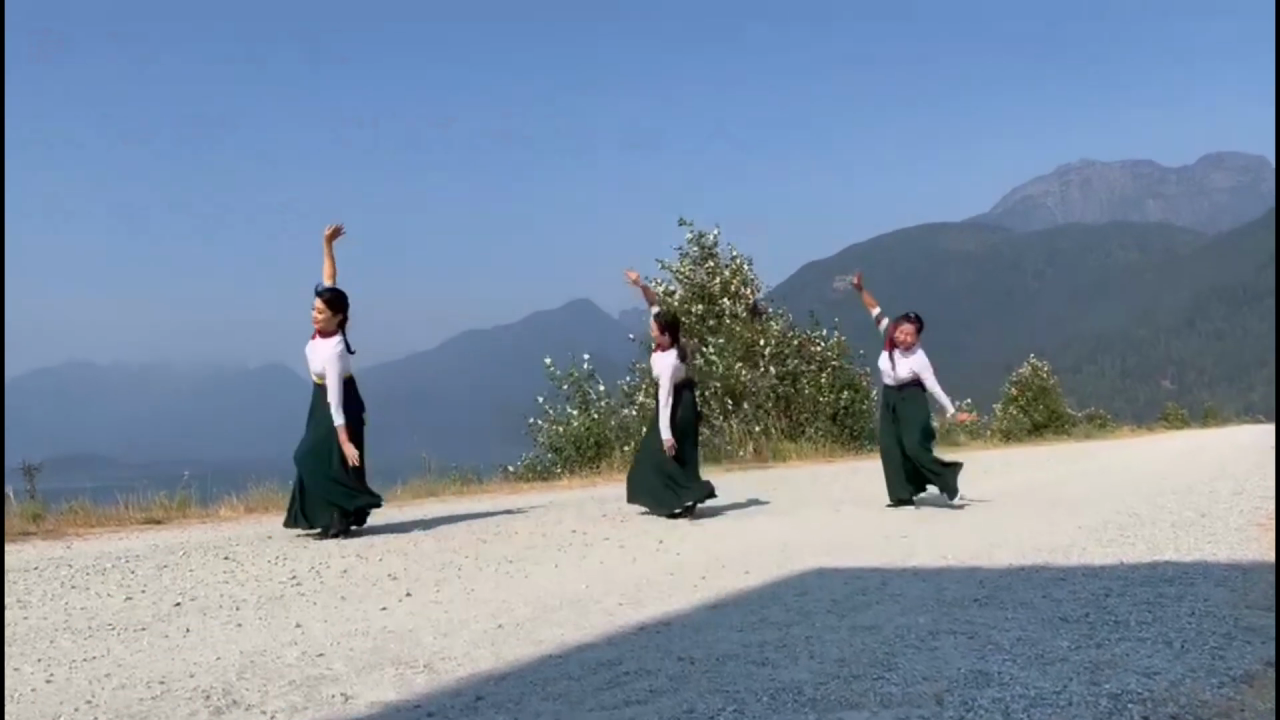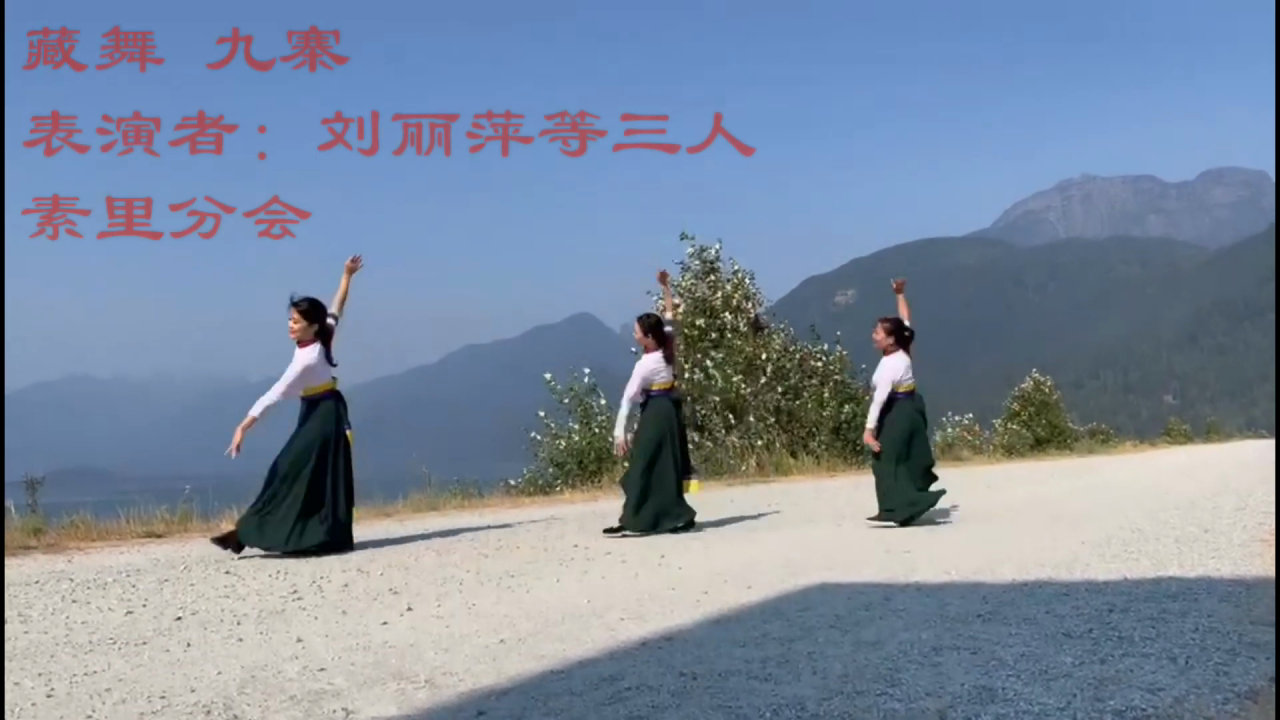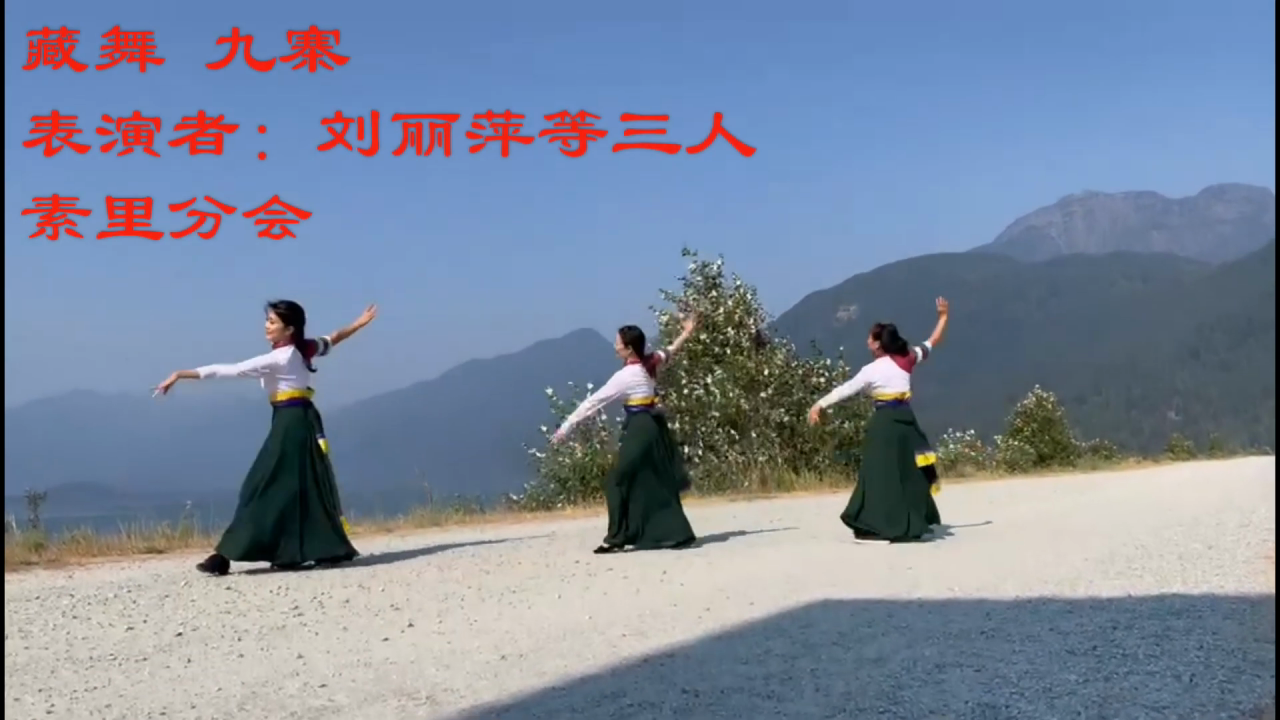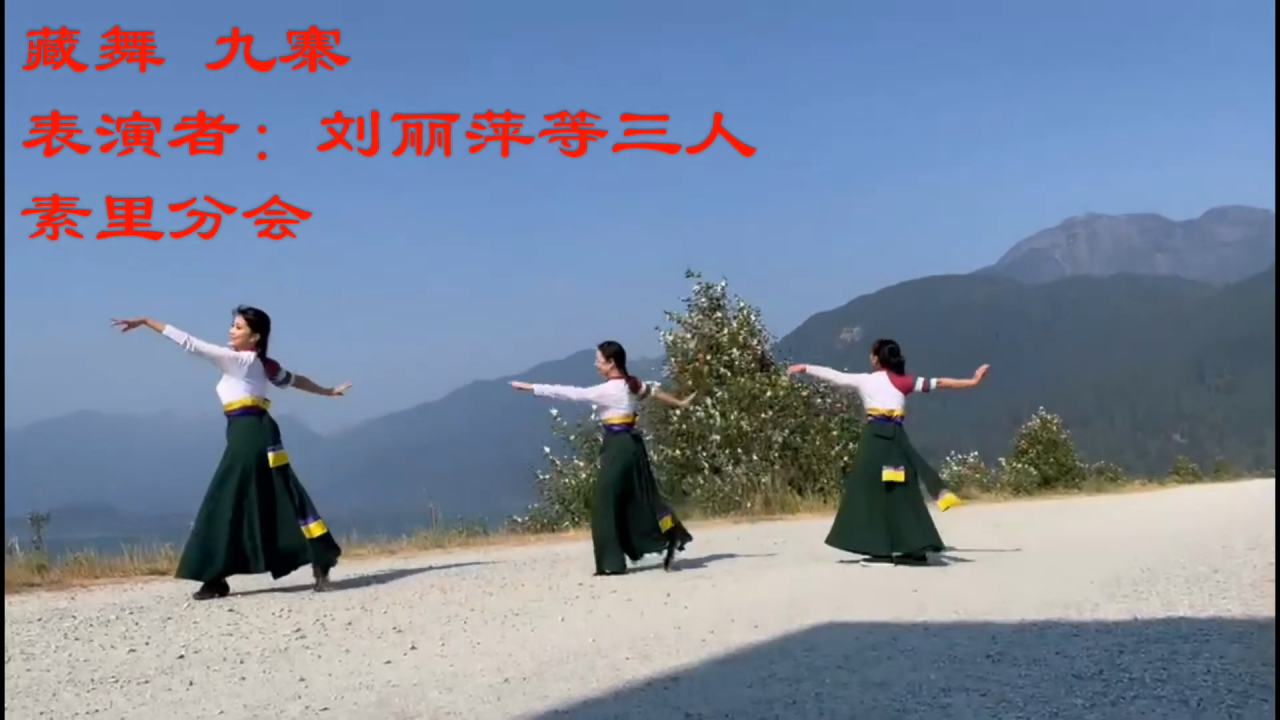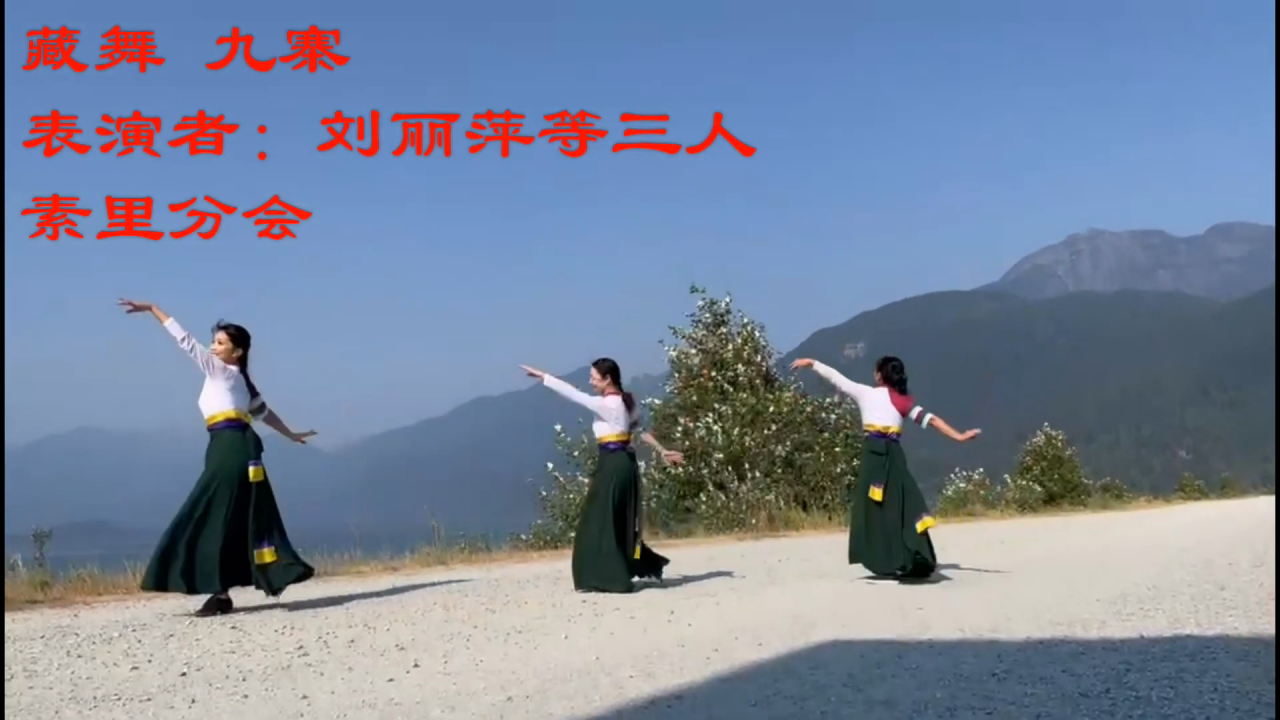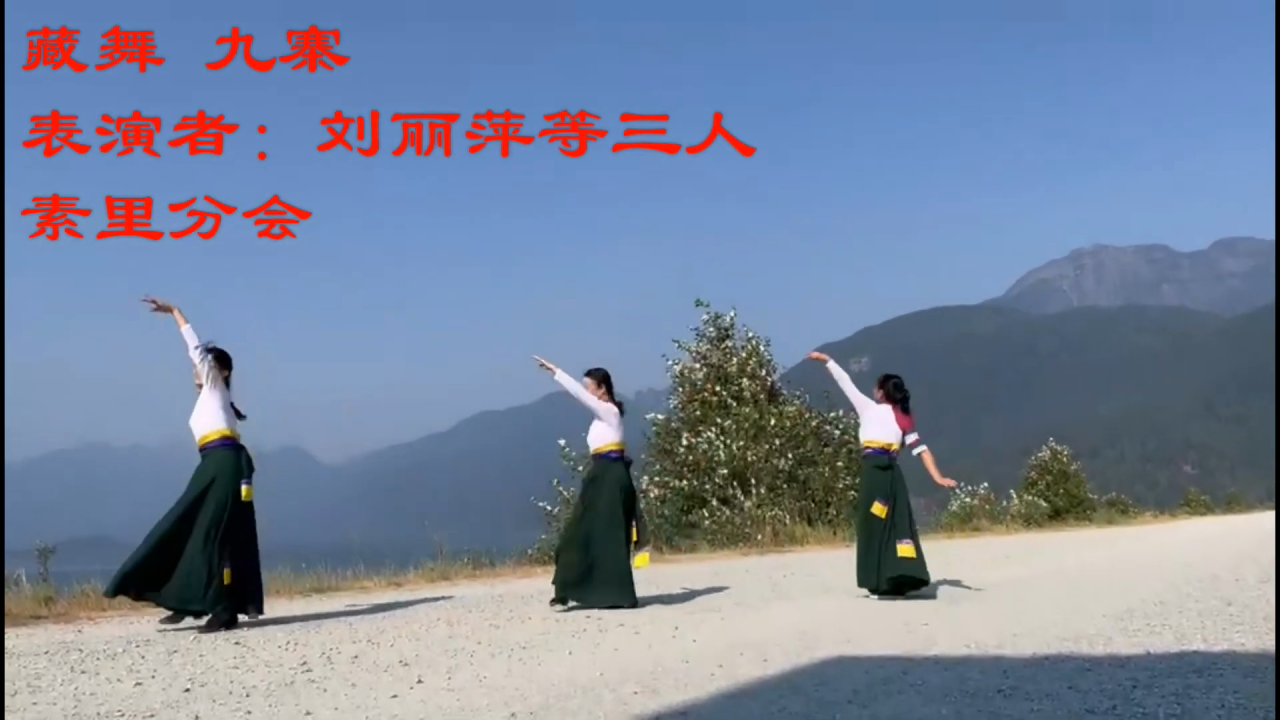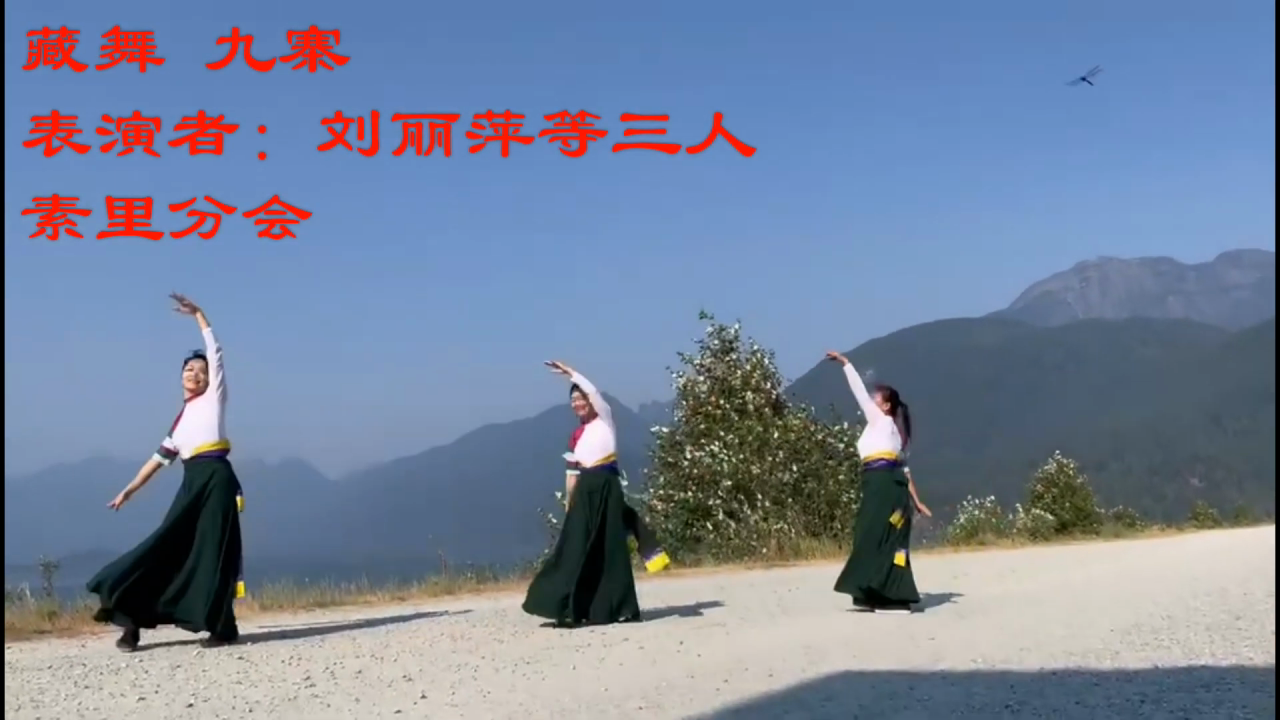
dt=0.2s
person 1, frame 1
left shoulder: (334, 351)
right shoulder: (324, 328)
left elbow: (335, 395)
right elbow: (328, 282)
left wrist: (344, 439)
right wrist: (327, 245)
left hip: (342, 400)
right hip: (332, 397)
left knee: (318, 458)
right knee: (316, 458)
left ankle: (337, 517)
right ankle: (331, 519)
person 1, frame 2
left shoulder: (306, 360)
right shoulder: (321, 336)
left elbow: (273, 396)
right elbow: (336, 310)
left wrist: (242, 428)
right wrist: (346, 277)
left hip: (322, 415)
right hip: (324, 412)
left knee: (291, 473)
right knee: (320, 475)
left ankle: (250, 534)
right ankle: (334, 536)
person 1, frame 3
left shoulder: (276, 359)
right shoulder: (303, 349)
left elbow: (228, 370)
right elbow: (330, 341)
left wrist: (181, 375)
right wrist: (359, 324)
left hip: (291, 423)
right hip: (301, 421)
left knee: (263, 488)
right knee: (310, 487)
left ankle: (228, 554)
right ankle: (336, 549)
person 1, frame 4
left shoulder: (236, 360)
right shoulder: (264, 364)
left elbow: (191, 344)
right elbow: (294, 379)
left wrist: (146, 321)
right wrist: (329, 392)
left hip: (246, 433)
right hip: (257, 432)
left knee: (228, 504)
right knee: (280, 499)
left ankle: (215, 578)
right ankle: (320, 559)
person 1, frame 5
left shoulder: (221, 372)
right shoulder: (238, 382)
left elbow: (186, 341)
right elbow: (262, 412)
left wrist: (152, 309)
right wrist: (292, 435)
left hip: (229, 449)
right hip: (235, 449)
left knee: (216, 518)
right knee: (245, 519)
left ankle: (220, 594)
right ankle: (274, 578)
person 1, frame 6
left shoulder: (215, 392)
right shoulder: (210, 405)
left elbow: (197, 348)
left wrist: (174, 312)
left hip: (225, 467)
right hip: (215, 470)
left knee: (211, 537)
right knee: (190, 535)
left ankle: (224, 611)
right ankle: (184, 604)
person 1, frame 7
left shoulder: (213, 399)
right shoulder: (180, 420)
left elbow: (215, 355)
right elbow: (160, 458)
left wrist: (198, 315)
right wrist: (129, 489)
left hip: (217, 479)
right hip: (192, 484)
left knee: (211, 553)
right knee: (166, 549)
left ankle: (223, 627)
right ankle: (135, 620)
person 2, frame 1
left shoulder: (667, 362)
right shoulder: (671, 343)
left elbow: (664, 398)
right elbow: (654, 304)
left wrist: (665, 433)
right wrist: (641, 285)
left hip: (678, 403)
right hip: (678, 399)
left knee: (656, 451)
right knee: (650, 450)
left ankle: (688, 496)
right ankle: (673, 502)
person 2, frame 2
left shoulder: (646, 364)
right shoulder: (666, 345)
left elbow: (628, 397)
left wrist: (620, 431)
left hip: (656, 412)
right hip: (668, 409)
left knee: (643, 467)
right knee: (664, 468)
left ankle: (631, 522)
right ankle: (679, 517)
person 2, frame 3
left shoulder: (625, 376)
right shoulder: (651, 361)
left elbow: (594, 400)
right elbow: (672, 351)
left wrist: (566, 426)
right wrist: (687, 332)
left hip: (640, 427)
right hip: (654, 424)
left knee: (620, 481)
right knee: (657, 481)
left ankle: (616, 539)
right ankle: (679, 533)
person 2, frame 4
left shoulder: (608, 390)
right shoulder: (631, 383)
left elbow: (571, 393)
right elbow: (654, 391)
left wrist: (533, 388)
right wrist: (680, 403)
left hip: (618, 446)
right hip: (630, 444)
left knee: (607, 504)
right knee: (634, 499)
left ankle: (612, 562)
right ankle: (669, 537)
person 2, frame 5
left shoulder: (608, 404)
right shoulder: (623, 402)
left elbow: (574, 394)
right elbow: (640, 429)
left wrist: (543, 376)
right wrist: (662, 451)
left hip: (614, 464)
right hip: (621, 462)
left knee: (605, 522)
right knee: (610, 520)
left ankle: (618, 579)
person 2, frame 6
left shoulder: (609, 410)
right shoulder: (602, 415)
left elbow: (581, 392)
left wrist: (554, 370)
left hip: (611, 475)
right hip: (599, 474)
left knee: (610, 535)
right knee: (583, 533)
left ankle: (621, 595)
person 2, frame 7
left shoulder: (605, 420)
right shoulder: (578, 436)
left elbow: (592, 391)
right elbow: (574, 471)
left wrist: (569, 372)
right wrist: (568, 503)
left hip: (606, 487)
right hip: (586, 490)
left knee: (611, 549)
right knee: (575, 549)
left ankle: (624, 608)
right ankle: (569, 609)
person 3, frame 1
left shoulder: (918, 358)
right shoulder: (891, 337)
left elbow: (934, 387)
right elbow: (875, 309)
left wrist: (952, 412)
right wrist: (860, 289)
left hip: (910, 400)
right hip: (890, 400)
left knee: (910, 445)
right knee: (890, 447)
left ankle: (946, 475)
right ankle: (904, 494)
person 3, frame 2
left shoulder: (891, 365)
right shoulder: (899, 351)
left elbow: (880, 396)
right elbow: (903, 322)
left wrist: (869, 428)
right wrist: (899, 294)
left hip: (899, 410)
right hip: (906, 408)
left knee: (885, 460)
right knee: (904, 459)
left ankle: (895, 510)
right ankle: (907, 507)
person 3, frame 3
left shoulder: (872, 370)
right shoulder: (905, 359)
left elbow: (846, 389)
right elbow: (931, 344)
left wrist: (819, 405)
right wrist: (943, 316)
left hip: (885, 421)
right hip: (906, 418)
left knee: (878, 473)
right knee: (906, 471)
left ankle: (880, 528)
right ankle: (912, 525)
person 3, frame 4
left shoulder: (866, 381)
right shoulder: (905, 380)
left elbow: (834, 376)
right elbow: (937, 383)
left wrist: (805, 368)
right wrist: (972, 381)
left hip: (875, 436)
right hip: (897, 437)
left knee: (872, 491)
right knee: (902, 492)
left ankle: (882, 550)
right ankle: (915, 548)
person 3, frame 5
left shoulder: (867, 394)
right shoulder: (905, 401)
left elbow: (838, 379)
right elbow: (929, 419)
left wrist: (812, 363)
right wrist: (959, 436)
left hip: (874, 452)
right hip: (894, 454)
left knee: (875, 510)
right knee: (899, 507)
left ankle: (886, 566)
right ankle: (912, 564)
person 3, frame 6
left shoulder: (870, 408)
right shoulder: (904, 420)
left elbow: (847, 385)
right elbow: (921, 449)
left wrist: (826, 360)
right wrist: (937, 477)
left hip: (874, 468)
right hip: (892, 470)
left knee: (874, 525)
right knee: (893, 524)
left ankle: (886, 582)
right ankle: (899, 581)
person 3, frame 7
left shoulder: (880, 420)
right shoulder: (894, 430)
left elbow: (860, 391)
right elbow: (902, 467)
left wrist: (845, 362)
right wrist: (915, 501)
left hip: (883, 482)
right hip: (884, 484)
left knee: (876, 537)
right knee: (884, 538)
left ankle: (891, 597)
right ankle: (894, 597)
